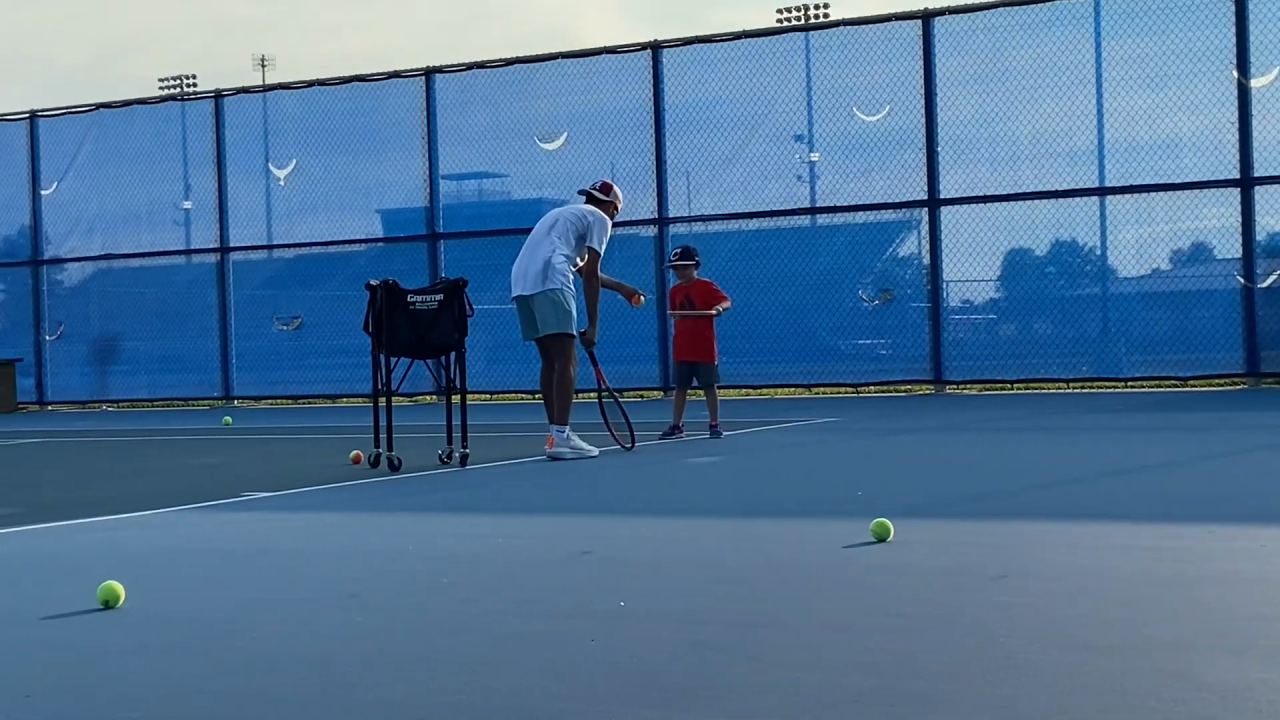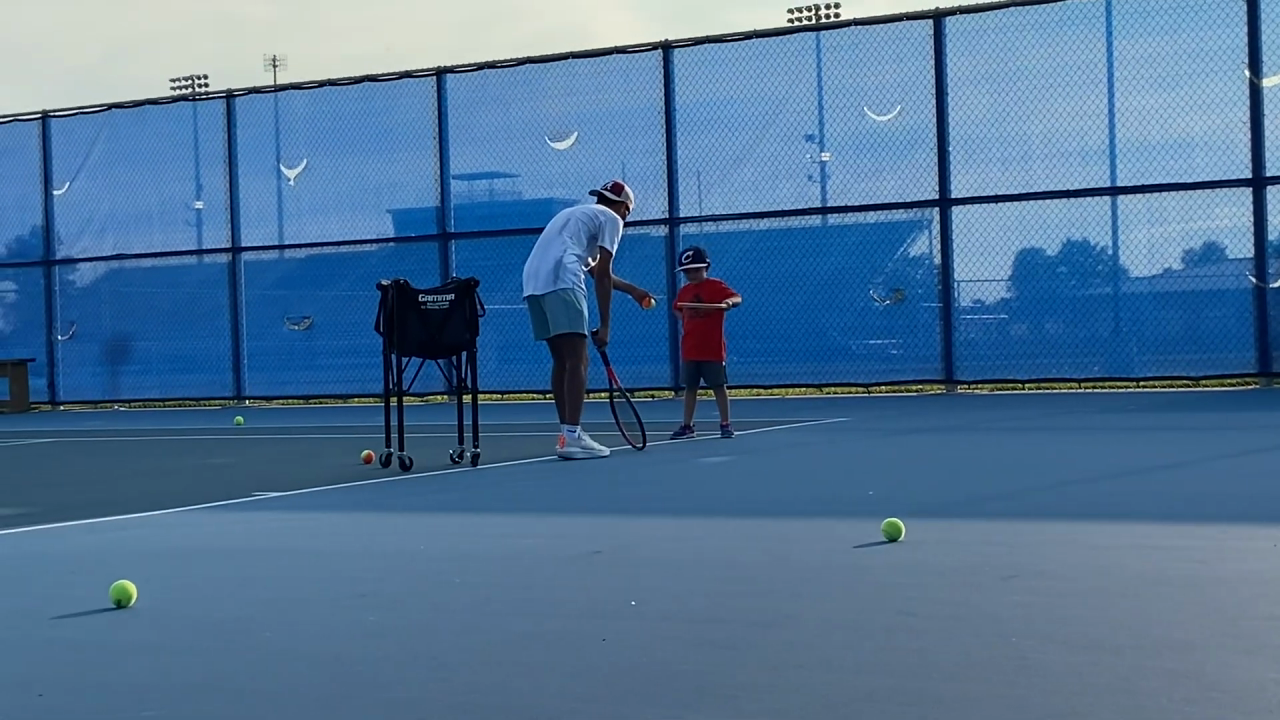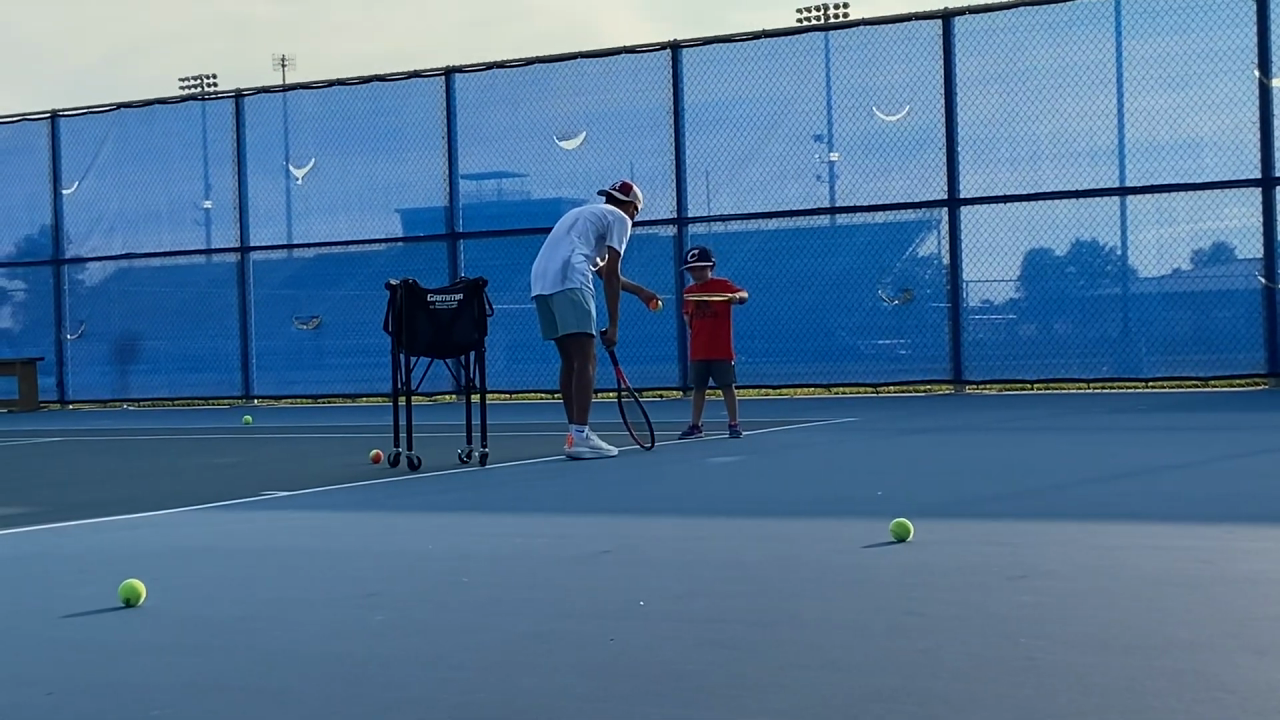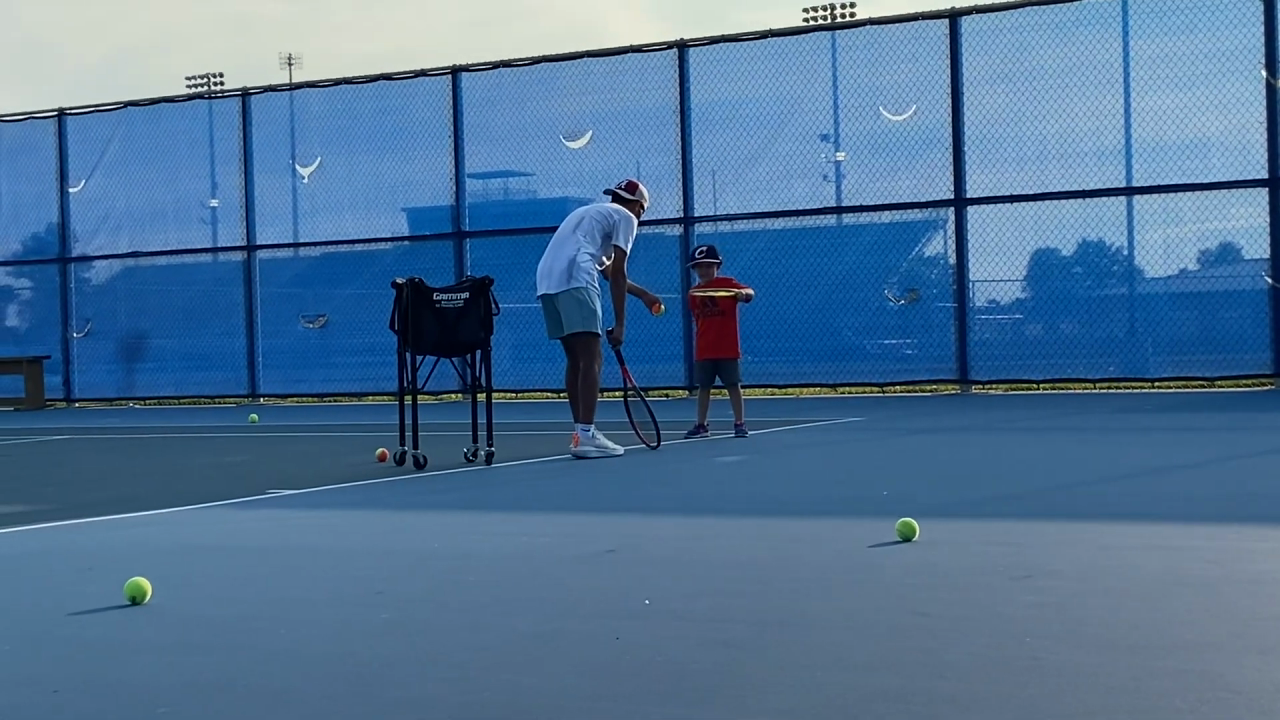
dt=0.3s
person 1, frame 1
left shoulder: (565, 214)
right shoulder: (599, 218)
left elbow: (583, 271)
right elbow: (590, 276)
left wrist: (621, 288)
right wrist: (592, 325)
left hip: (521, 283)
right hip: (549, 283)
left knee: (551, 361)
right knee: (566, 361)
left ankle: (556, 434)
right ankle: (561, 437)
person 1, frame 2
left shoulder: (577, 214)
right shoulder: (611, 218)
left elbow: (595, 271)
right elbow: (602, 275)
left wrist: (632, 291)
right wrist: (605, 325)
left hip: (533, 282)
right hip: (561, 283)
left knee: (562, 361)
right knee: (577, 360)
left ankle: (567, 435)
right ankle: (572, 437)
person 1, frame 3
left shoulder: (585, 214)
right shoulder: (619, 218)
left elbow: (603, 272)
right elbow: (612, 274)
left wrist: (640, 292)
right wrist: (613, 325)
left hip: (541, 282)
right hip: (569, 282)
left knee: (570, 361)
right knee: (585, 360)
left ankle: (575, 434)
right ankle: (580, 437)
person 1, frame 4
left shoulder: (592, 213)
right shoulder: (625, 217)
left elbow: (608, 271)
right elbow: (617, 273)
left wrist: (644, 295)
right wrist: (620, 323)
left hip: (547, 281)
right hip: (574, 281)
left knee: (576, 359)
right knee: (591, 359)
left ankle: (581, 433)
right ankle: (586, 436)
person 2, frame 1
left shoulder: (707, 286)
right shoulder: (675, 291)
left elbow: (726, 301)
left wrist: (720, 307)
right wrist: (679, 323)
left hip: (705, 349)
right hip: (682, 349)
left knee: (709, 386)
right knee: (680, 387)
left ankle: (715, 424)
right ankle: (676, 426)
person 2, frame 2
left shoulder: (716, 285)
right shoulder: (684, 291)
left elbow: (737, 297)
right elbow: (677, 310)
left wrist: (730, 301)
right wrist: (684, 322)
left hip: (713, 349)
right hip: (690, 350)
left knee: (719, 386)
right knee: (690, 387)
left ankle: (725, 424)
right ankle: (687, 426)
person 2, frame 3
left shoulder: (722, 285)
right shoulder: (689, 292)
left elbow: (744, 294)
left wrist: (737, 296)
right wrist: (689, 321)
left hip: (721, 349)
right hip: (698, 350)
left knee: (727, 386)
right knee: (698, 387)
left ankle: (734, 424)
right ankle: (695, 426)
person 2, frame 4
left shoulder: (728, 283)
right shoulder: (694, 292)
left elbow: (750, 293)
right elbow: (696, 318)
left wrist: (743, 292)
right wrist: (701, 333)
left hip: (728, 348)
right hip: (704, 349)
left knee: (733, 385)
right knee: (703, 386)
left ankle: (740, 423)
right ankle: (701, 425)
